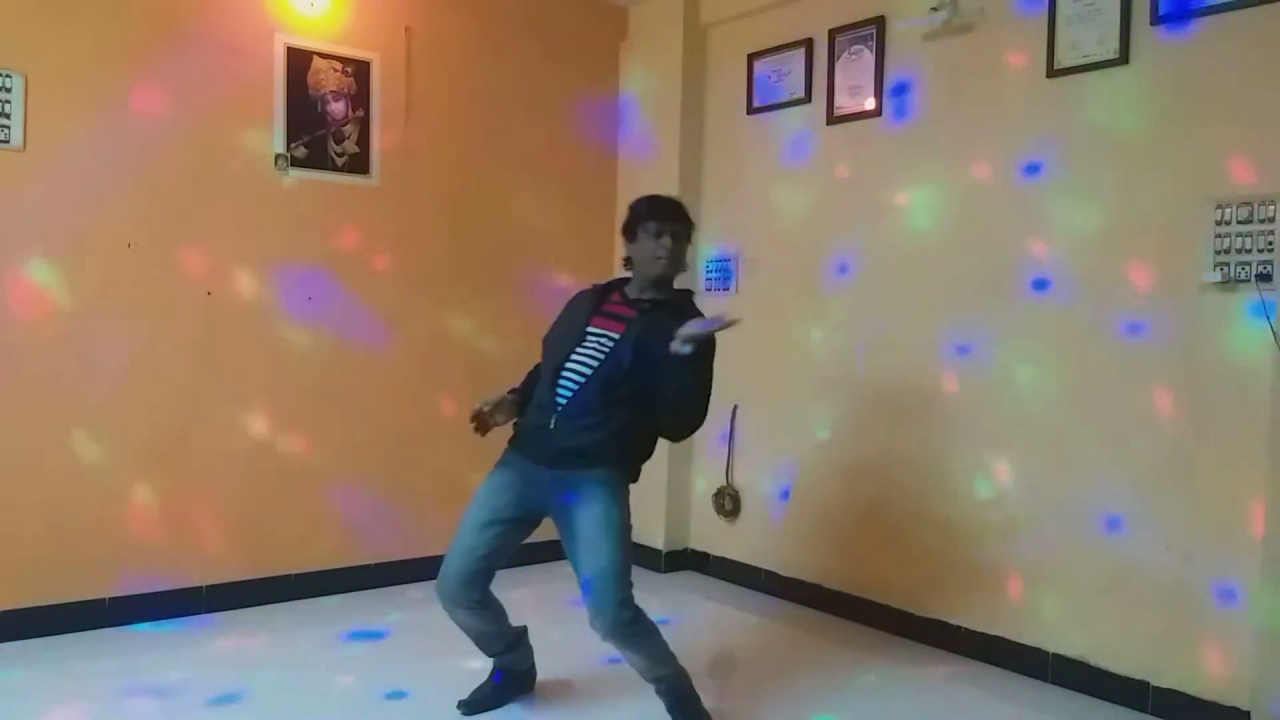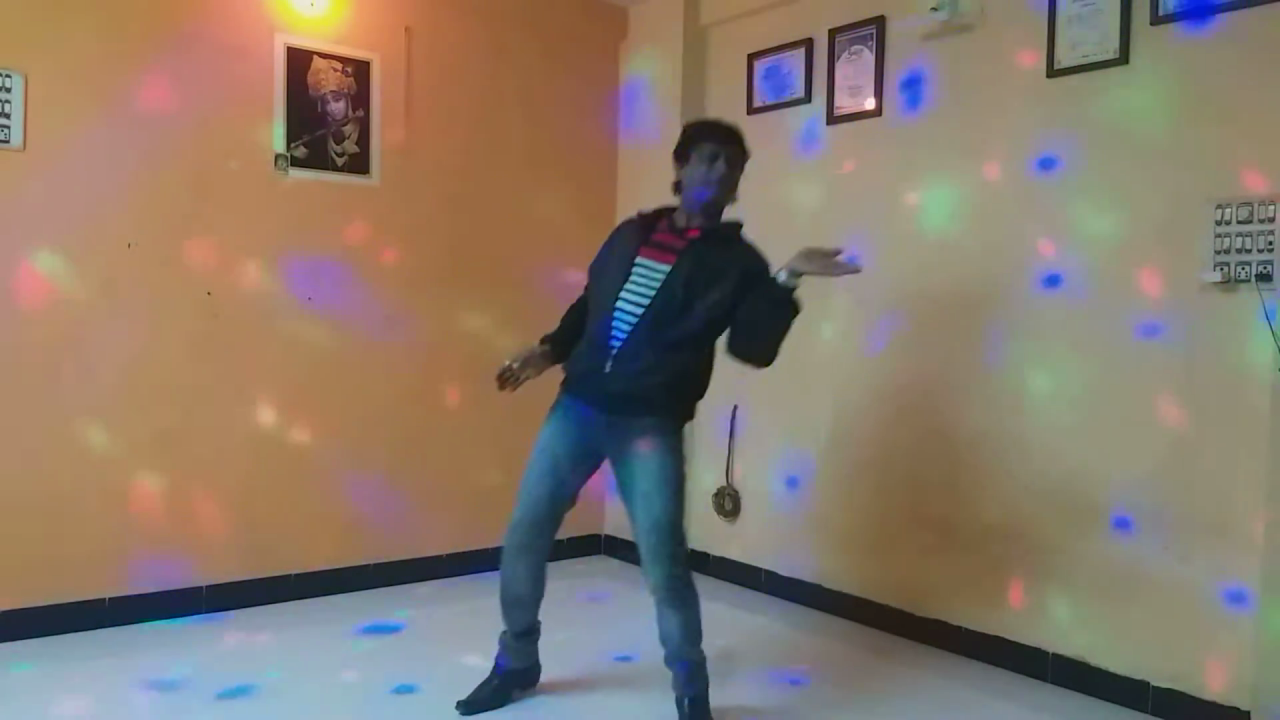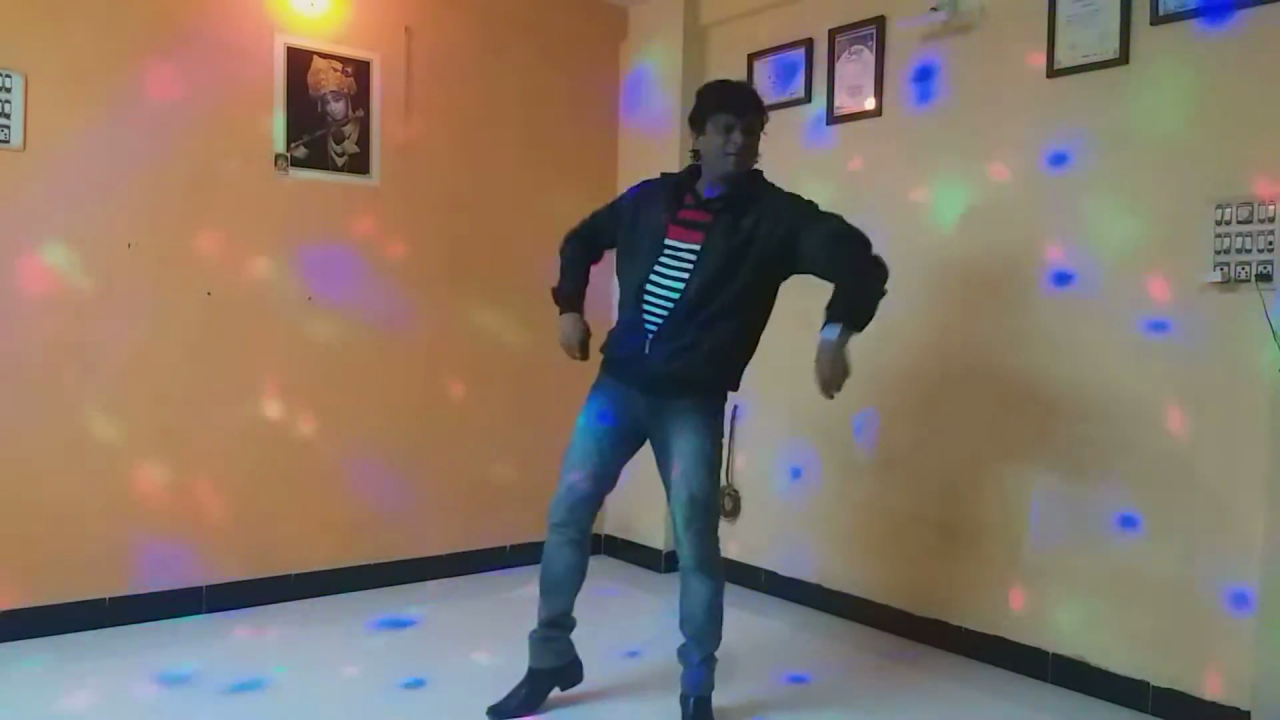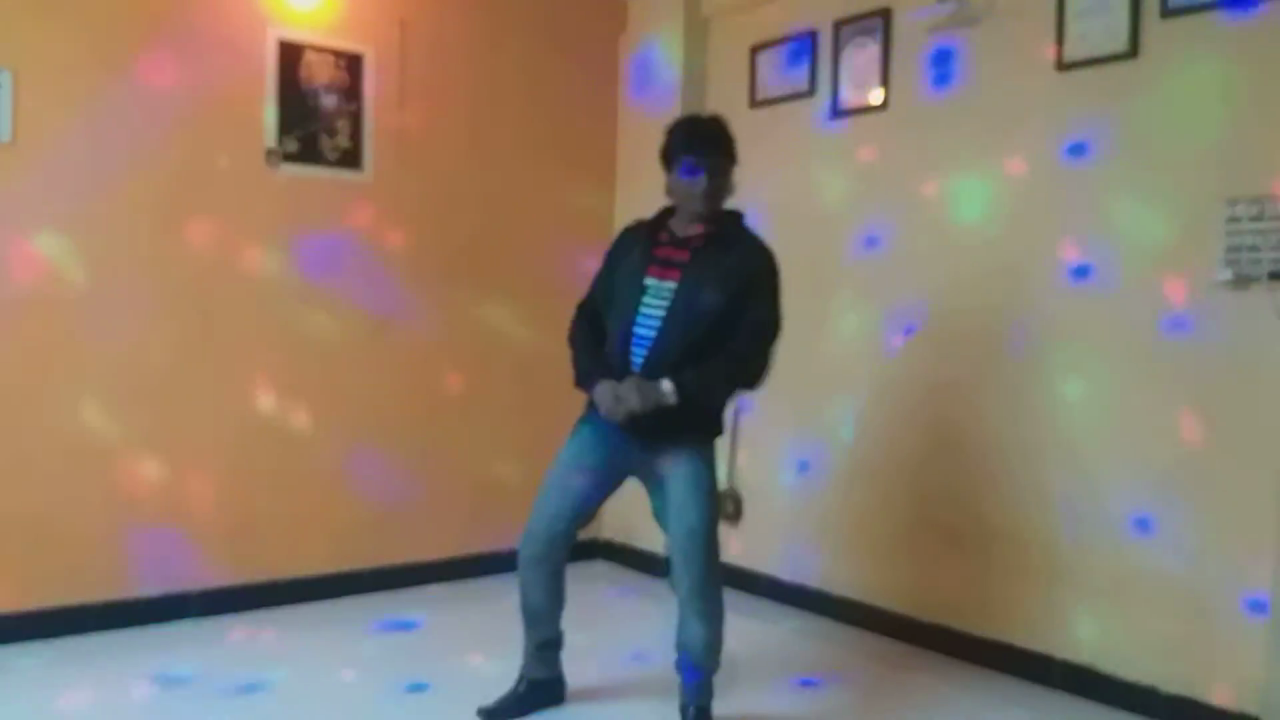
dt=0.4s
person 1, frame 1
left shoulder: (686, 326)
right shoulder: (585, 303)
left elbow: (679, 424)
left wrist: (685, 350)
right wrist: (512, 401)
left hip: (595, 479)
right hip: (523, 463)
left knee: (610, 612)
right knee: (456, 586)
right ankle: (514, 666)
person 1, frame 2
left shoulder: (738, 261)
right shoulder: (632, 232)
left elbow: (754, 349)
left wrist: (785, 282)
right wrist: (546, 351)
left hip: (650, 424)
right hip: (577, 406)
left knee: (663, 564)
right knee: (524, 536)
right ankle: (516, 662)
person 1, frame 3
left shoulder: (775, 214)
right shoulder: (652, 198)
left elbow: (861, 264)
right elbow: (581, 240)
left wrist: (835, 333)
right wrist: (570, 308)
left hip: (693, 401)
right hip: (618, 384)
left knee: (695, 543)
right knee: (567, 516)
right ankle: (551, 659)
person 1, frame 4
left shoulder: (747, 259)
right shoulder: (633, 243)
left elbow: (750, 360)
right elbow: (589, 321)
left wrist: (665, 392)
right wrist: (596, 383)
left hip: (681, 438)
right hip: (604, 422)
left knee: (695, 577)
right knee: (539, 546)
